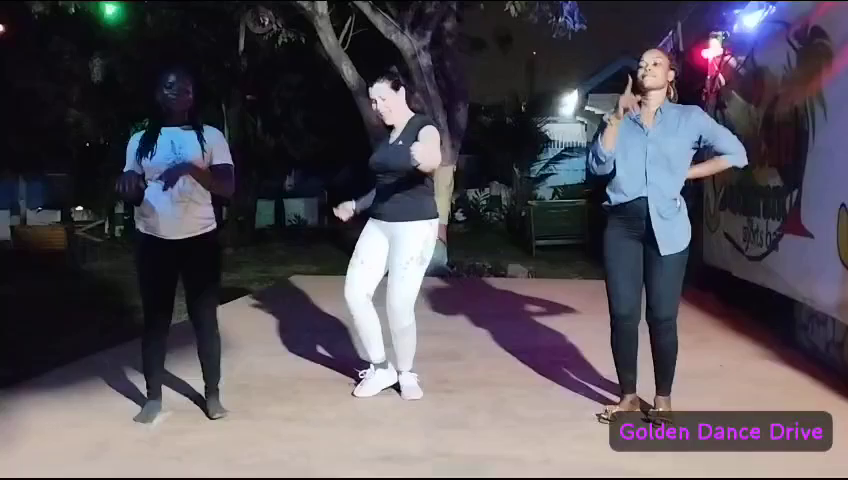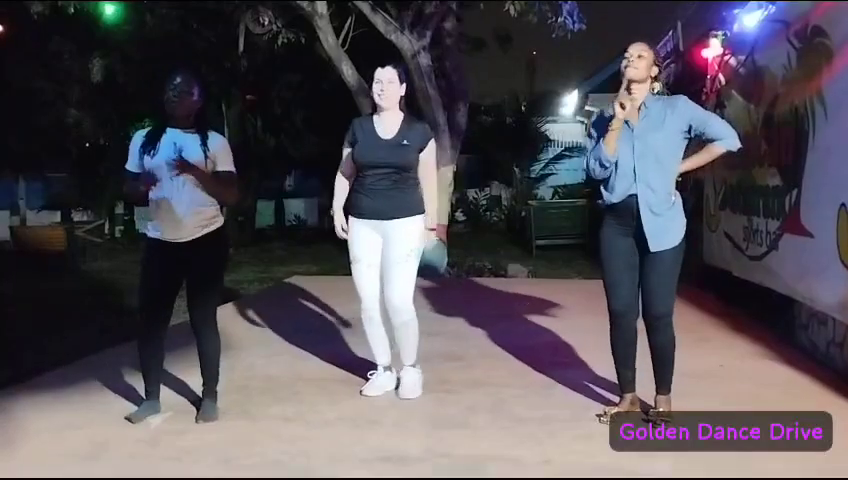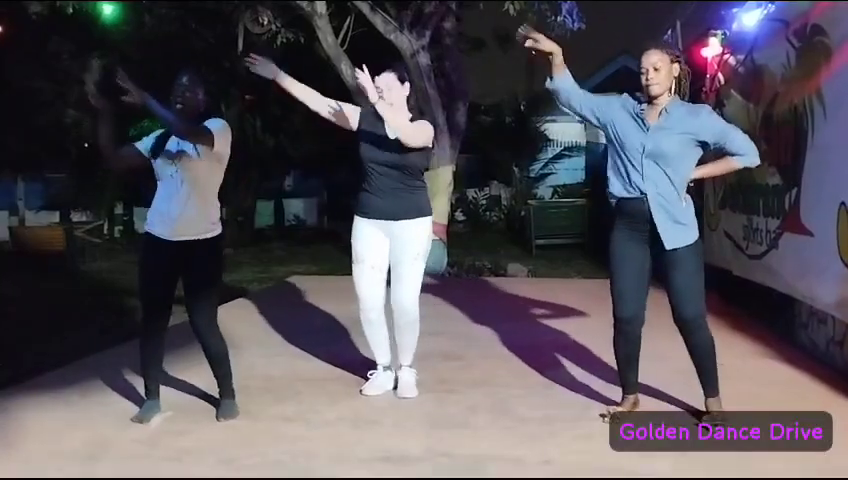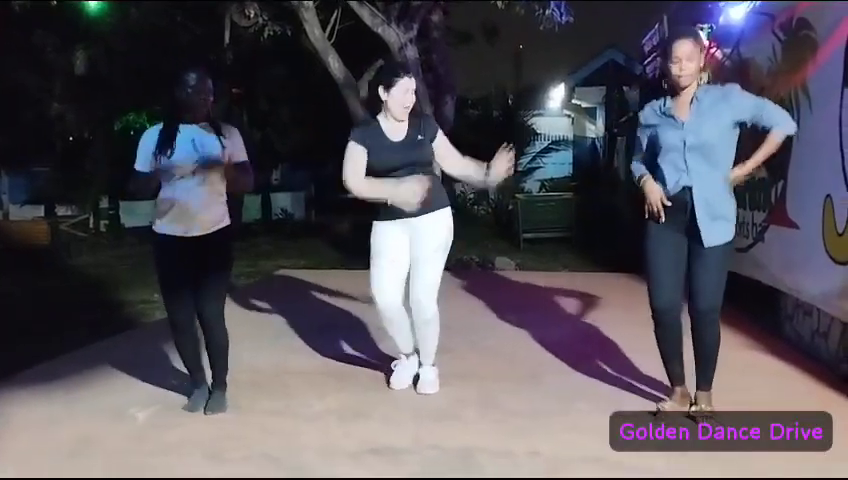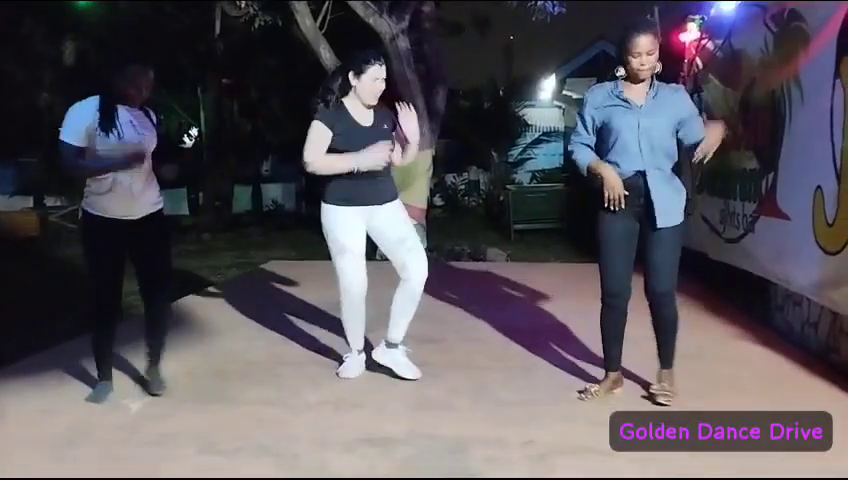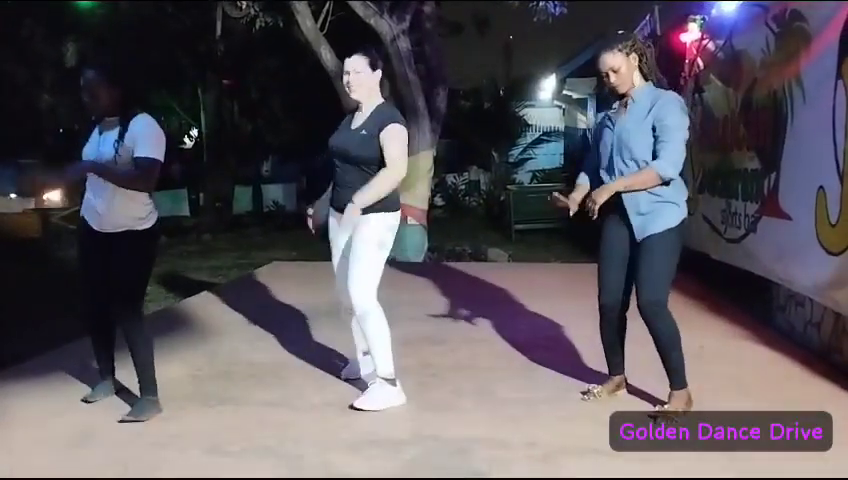
dt=0.7s
person 1, frame 1
left shoulder: (690, 118)
right shoulder: (620, 121)
left elbow: (735, 154)
right elbow: (599, 165)
left wrist: (684, 173)
right wrist: (617, 118)
left hip: (667, 227)
right hip: (622, 225)
left knee: (662, 317)
right knee: (622, 314)
left ankle: (663, 398)
right ankle: (628, 395)
person 1, frame 2
left shoulder: (677, 108)
right shoulder: (604, 118)
left elbow: (727, 138)
right elbow: (598, 169)
left wrist: (679, 167)
right wrist: (615, 122)
left hip: (661, 223)
right hip: (617, 222)
left knee: (657, 314)
right knee: (620, 312)
left ankle: (663, 397)
right ankle: (628, 395)
person 1, frame 3
left shoulder: (697, 117)
right shoulder: (621, 111)
left elbow: (747, 153)
right elbow: (573, 98)
left wrist: (693, 173)
right wrist: (556, 55)
left hip: (675, 226)
right hip: (628, 225)
left knee: (690, 316)
right knee: (627, 317)
left ankle: (713, 399)
right ankle: (629, 396)
person 1, frame 4
left shoulder: (728, 98)
right shoulder: (651, 114)
left elbow: (783, 123)
right elbow: (640, 161)
left wrist: (743, 170)
right wrist: (646, 182)
left hip: (712, 218)
right hip: (666, 217)
left knee: (705, 309)
right knee: (664, 307)
left ankle: (703, 394)
right ankle: (678, 390)
person 1, frame 5
left shoulder: (676, 97)
right shoulder: (599, 97)
left elbow: (696, 142)
right elbow: (579, 146)
left wrist: (712, 134)
right wrist: (603, 170)
left hip: (663, 203)
right hip: (619, 201)
left knee: (661, 290)
right knee: (614, 292)
left ankle: (666, 372)
right ankle: (612, 373)
person 1, frame 6
left shoulder: (666, 104)
right shoulder: (607, 116)
left elbow: (668, 167)
right elbow: (593, 166)
left wrist: (611, 187)
right wrist: (577, 195)
left hip: (660, 217)
right hip: (617, 217)
left knee: (651, 302)
right knee: (610, 303)
left ankle: (680, 391)
right ankle: (616, 376)
person 2, frame 1
left shoulder: (210, 136)
right shoulder: (140, 140)
left elbow: (226, 186)
right elbow: (131, 196)
left wrist: (190, 168)
right wrist: (128, 187)
left hip: (200, 240)
right hip: (154, 240)
left knee: (205, 318)
right knee: (155, 319)
left ankle: (212, 393)
right ankle: (153, 397)
person 2, frame 2
left shoulder: (214, 142)
right shoulder: (144, 139)
left elbow: (230, 194)
right elbow: (128, 190)
left wrist: (194, 171)
right wrist: (141, 186)
left hip: (206, 241)
right hip: (161, 242)
left knee: (203, 319)
right knee: (152, 318)
left ankle: (209, 397)
right ankle: (151, 398)
person 2, frame 3
left shoulder: (218, 129)
right shoulder: (159, 138)
left elbow: (189, 132)
right elbow: (115, 158)
left wrist: (143, 99)
right wrist: (103, 110)
left hip: (202, 243)
right hip: (158, 241)
left knee: (204, 323)
right knee: (153, 321)
left ankle: (227, 394)
right ankle: (152, 398)
person 2, frame 4
left shoulder: (227, 134)
right shoulder: (154, 136)
left elbow: (246, 182)
right elbow: (140, 184)
left wrist: (222, 168)
right wrist: (158, 180)
left hip: (214, 237)
right hip: (170, 238)
left knee: (211, 315)
right knee: (180, 317)
left ankle: (219, 387)
right ankle: (198, 384)
person 2, frame 5
left shoulder: (147, 117)
right shoulder: (86, 111)
right elbow: (69, 161)
left wrist: (158, 170)
right wrist: (119, 163)
left hip: (149, 217)
right hip: (103, 219)
left knee: (157, 293)
right knee: (105, 299)
left ankle: (154, 367)
right ankle: (104, 377)
person 2, frame 6
left shoulder: (143, 127)
right shoulder: (98, 126)
left elbow: (145, 180)
left wrist: (92, 168)
right wrist: (62, 178)
left hip: (134, 234)
right hip: (94, 229)
left knee: (127, 310)
right knee: (95, 305)
left ankle: (149, 397)
right ankle: (106, 378)
person 3, frame 1
left shoulder: (423, 128)
right shoulder: (388, 137)
left elbow: (432, 160)
left wrist: (424, 159)
right wrist: (357, 205)
left hip: (415, 226)
right hip: (379, 225)
left knee: (399, 306)
right knee: (355, 292)
left ankle: (406, 374)
right ankle: (381, 368)
person 3, frame 2
left shoulder: (418, 131)
right shoulder: (357, 127)
left elbow: (427, 181)
right elbow: (346, 172)
left wrist: (429, 225)
right wrist: (337, 209)
left hip: (404, 222)
right hip: (363, 223)
left knee: (398, 301)
right knee: (368, 301)
left ankle: (410, 369)
right ankle: (383, 371)
person 3, frame 3
left shoulder: (422, 126)
right shoulder: (365, 118)
left elbow: (408, 136)
right elbow: (321, 103)
left wrist: (381, 103)
right wrist: (278, 75)
left hip: (411, 223)
right hip: (368, 221)
left knee: (405, 301)
right knee: (369, 299)
left ankle: (405, 371)
right ankle: (382, 368)
person 3, frame 4
left shoulder: (425, 125)
right shoulder: (363, 134)
left elbow: (452, 163)
right elbow: (353, 182)
left wrist: (487, 173)
right wrist: (394, 190)
left hip: (433, 217)
right hip: (390, 223)
left knee: (422, 298)
right knee: (385, 298)
left ankle: (429, 366)
right ankle: (408, 357)
person 3, frame 5
left shoulder: (387, 116)
right shoulder: (328, 115)
left elbow: (403, 159)
right elbow: (312, 160)
left wrist: (412, 136)
right wrist: (359, 159)
left hip: (386, 206)
right hip: (343, 209)
left knee: (416, 269)
right knee: (353, 285)
left ankle: (393, 347)
right ankle: (356, 353)
person 3, frame 6
left shoulder: (389, 119)
right shoulder: (350, 117)
left elbow: (396, 170)
left wrist: (357, 204)
right wrist: (324, 201)
left hip: (375, 217)
right hip: (340, 215)
left knee: (361, 294)
right knee: (346, 293)
left ankle: (387, 383)
right ankle: (365, 355)
